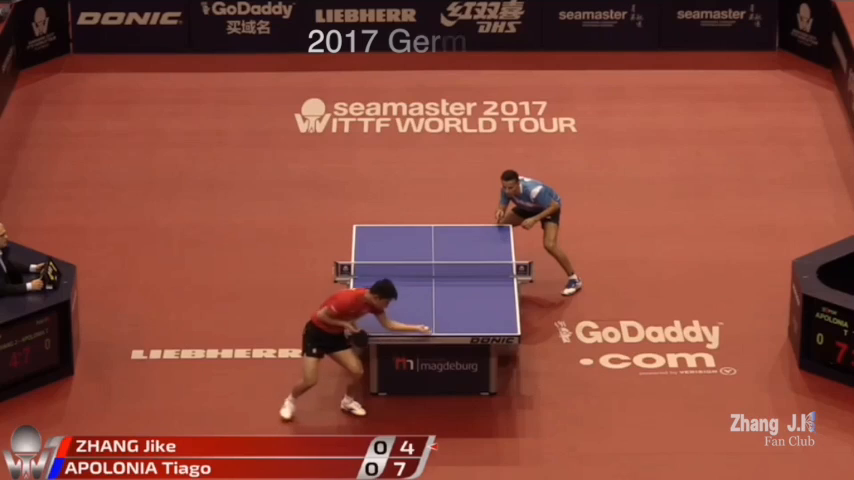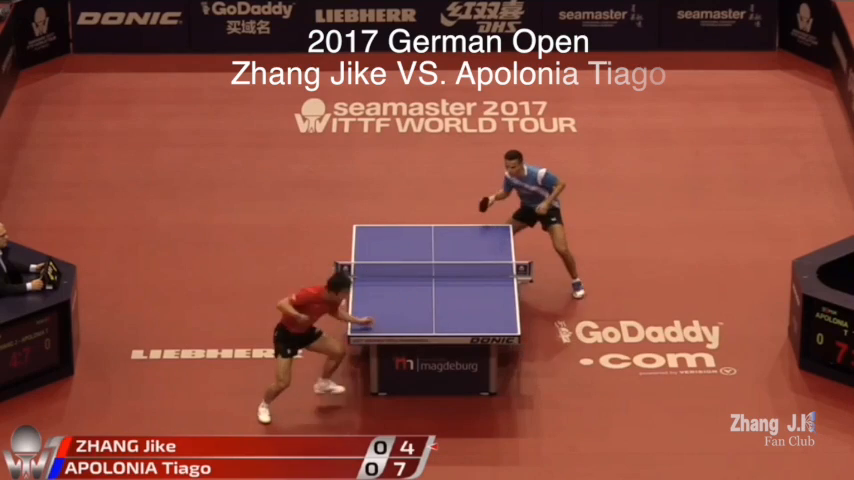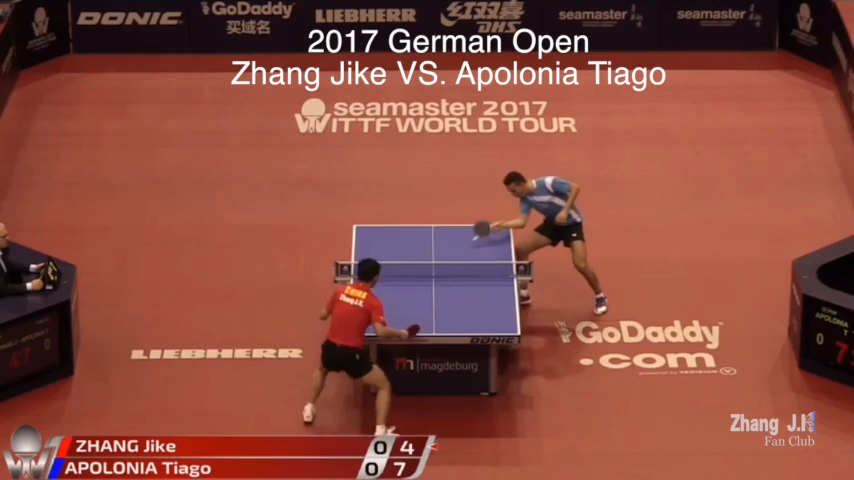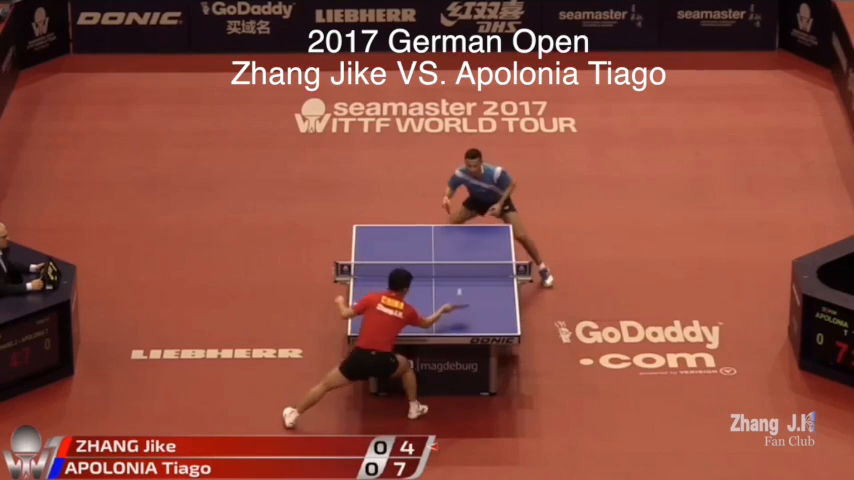
dt=0.7s
person 1, frame 1
left shoulder: (372, 302)
right shoulder: (348, 299)
left elbow: (388, 324)
right elbow: (321, 315)
left wrist: (415, 328)
right wrist: (346, 324)
left hip: (335, 335)
right hip: (316, 332)
left knee: (357, 372)
right knee: (310, 380)
left ankle: (347, 401)
right ankle: (291, 401)
person 1, frame 2
left shoulder: (333, 299)
right shoulder: (313, 294)
left elbow: (337, 314)
right elbow: (281, 304)
left wrist: (359, 321)
right wrist: (298, 316)
left hip: (306, 331)
right hip: (286, 334)
left knee: (338, 351)
right knee: (282, 383)
left ankle: (323, 383)
right ankle: (264, 406)
person 1, frame 3
left shoulder: (340, 291)
right shoulder: (373, 302)
left elbow: (323, 316)
right elbow: (381, 331)
right wrist: (400, 333)
left hip: (330, 348)
right hip: (352, 354)
left knee: (321, 370)
right knee: (384, 386)
left ankle: (309, 410)
right ankle: (381, 430)
person 1, frame 4
left shoulder: (372, 299)
right shoulder: (407, 310)
left elbow: (345, 314)
right elbow: (426, 324)
left wrist: (340, 302)
right wrist: (442, 311)
left hip: (360, 357)
right hip: (382, 362)
left knee: (325, 385)
right knee: (406, 366)
left ankle: (293, 416)
right ankle: (414, 407)
person 2, frame 1
left shoulder: (534, 191)
right shoulder: (506, 189)
left elbow: (555, 206)
right elbow: (502, 207)
left wrist: (534, 219)
right wrist: (499, 214)
left hip: (550, 207)
right hip: (528, 207)
left knee: (549, 245)
left ankle: (574, 279)
person 2, frame 2
left shoulder: (539, 174)
right shoulder: (509, 176)
left elbow: (561, 184)
right elbow: (504, 193)
left wrist: (547, 203)
right wrist: (494, 197)
left hip: (549, 208)
right hip: (528, 207)
left knee: (561, 248)
left ankle: (576, 282)
person 2, frame 3
left shoulder: (548, 183)
right shoulder: (525, 198)
left elbow: (575, 188)
right elbow: (522, 221)
left wrist: (565, 210)
right wrist: (501, 224)
left hip: (571, 223)
right hip: (552, 224)
left knee: (581, 265)
right knee: (520, 250)
left ankle: (600, 297)
right ankle: (523, 294)
person 2, frame 4
left shoulder: (496, 172)
right shoulder: (460, 174)
left elbow: (512, 184)
right elbow: (450, 188)
left wrist: (500, 204)
right wrist: (446, 198)
left hip: (498, 201)
right hip: (477, 199)
left knee: (520, 236)
right knee: (452, 224)
left ankle: (543, 269)
